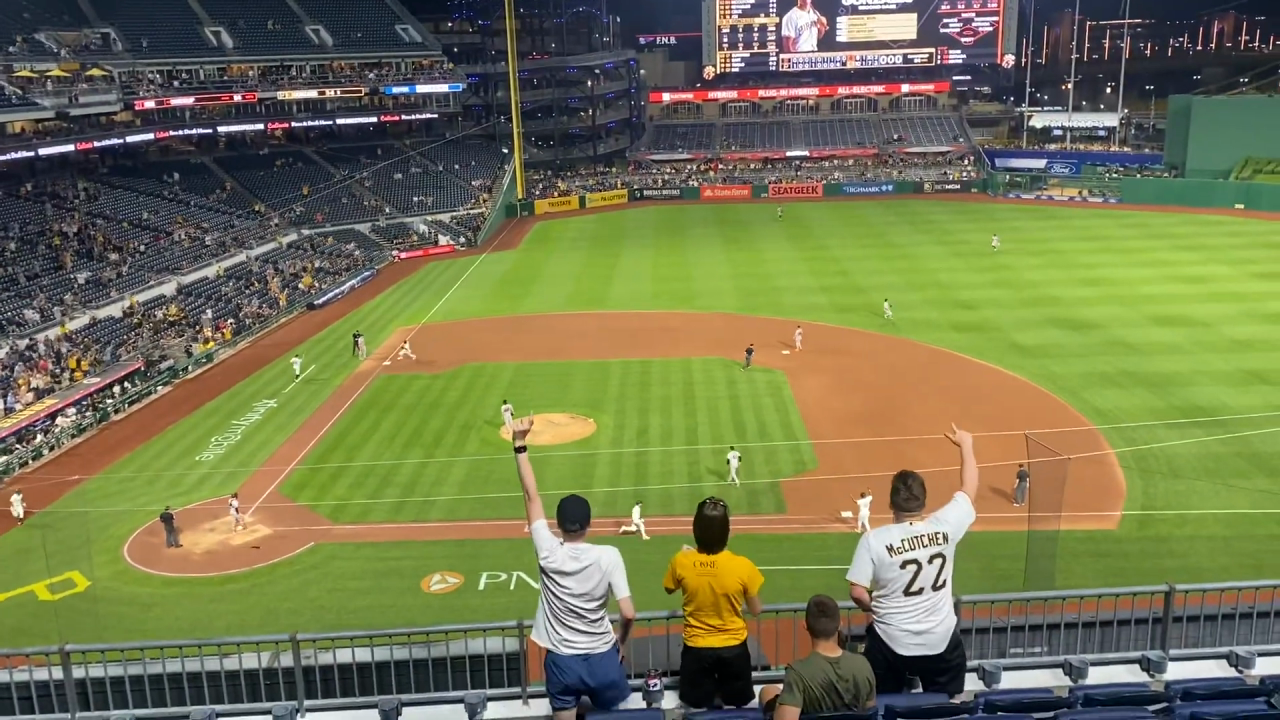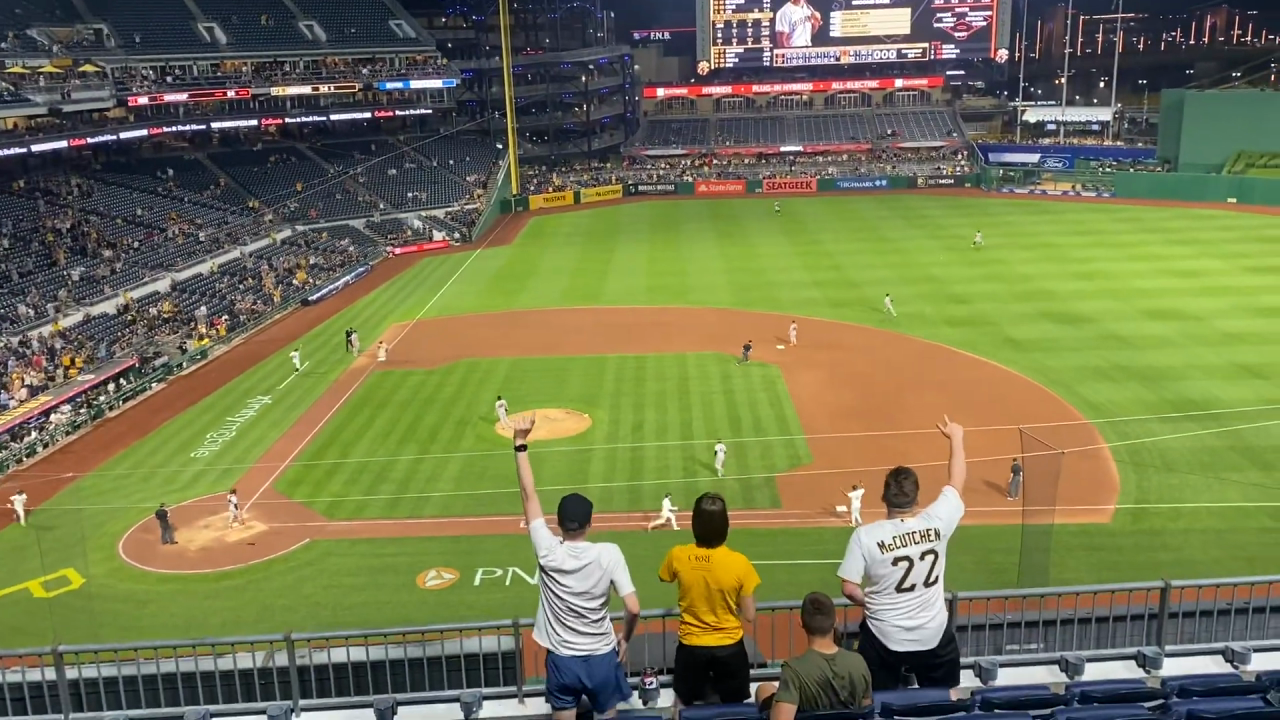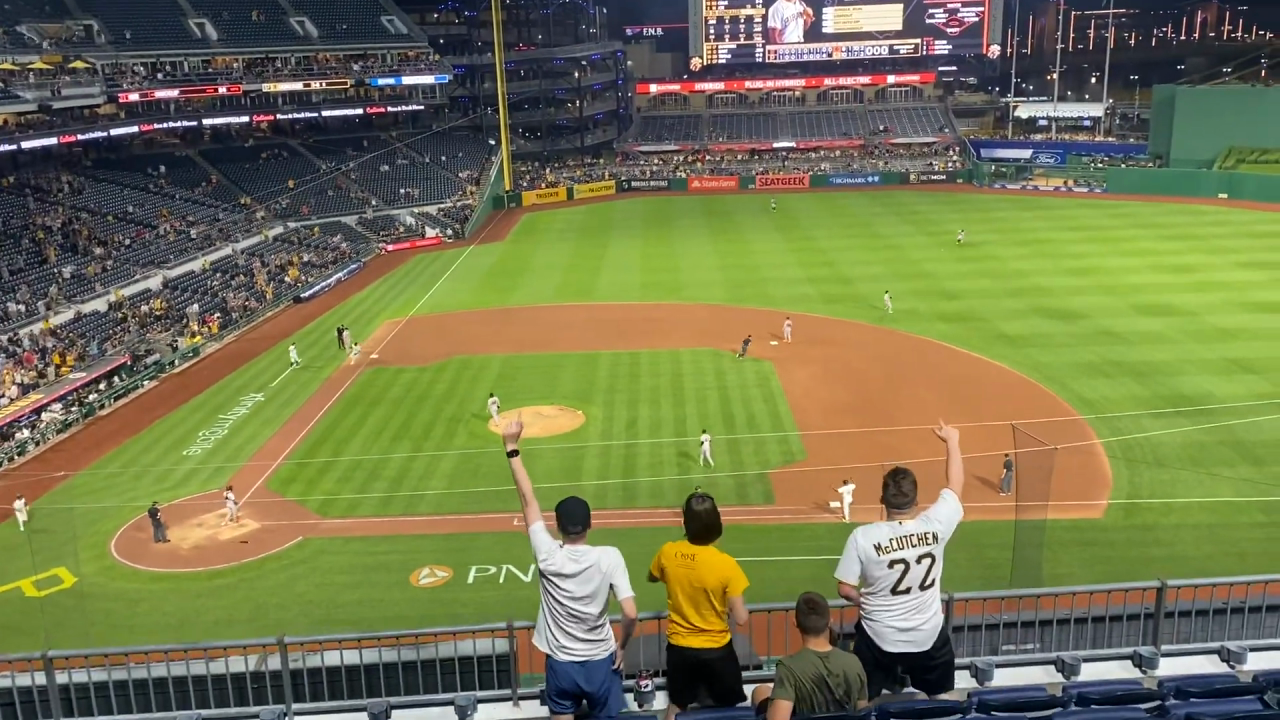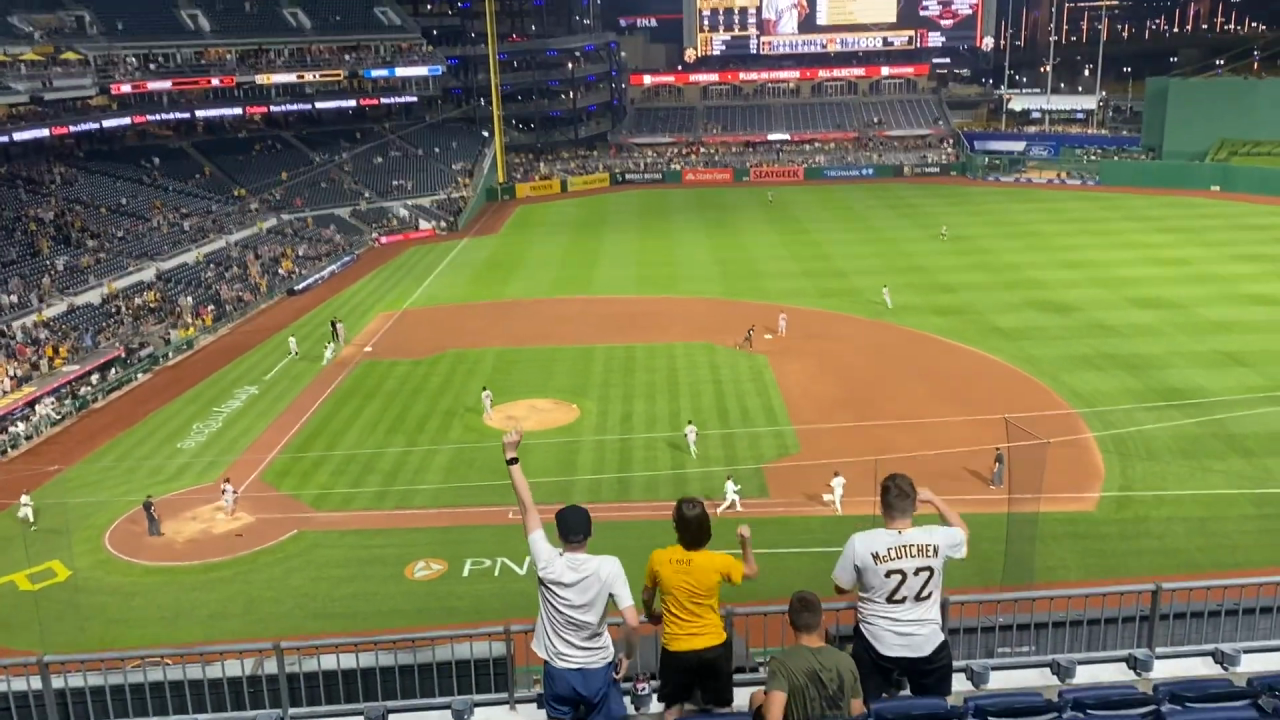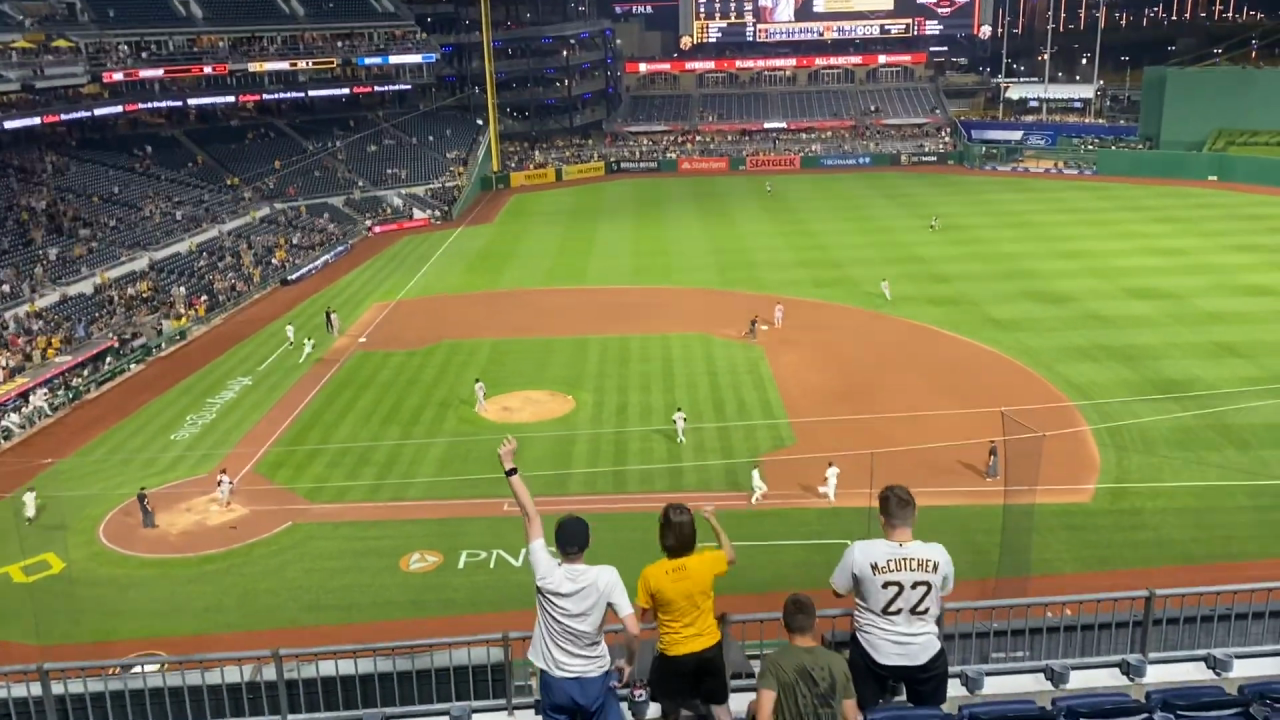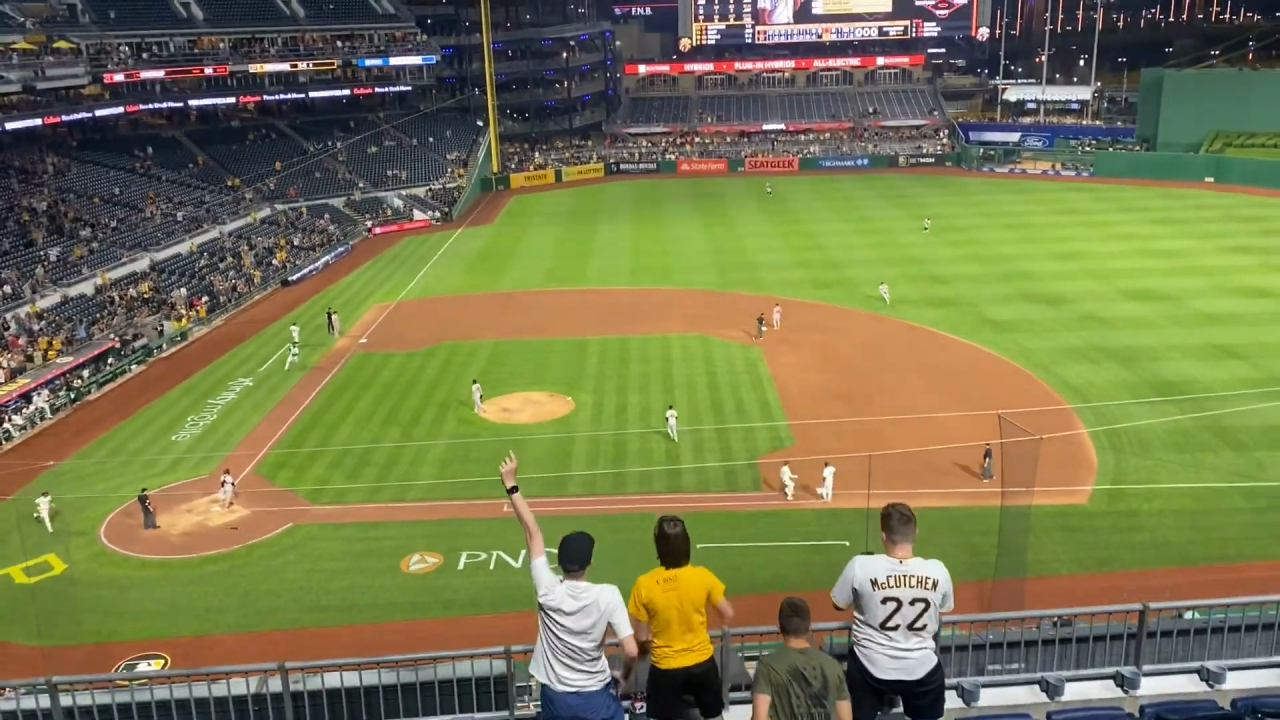
dt=0.2s
person 1, frame 1
left shoulder: (548, 553)
right shoulder: (608, 556)
left elbow: (531, 496)
right elbow: (628, 613)
left wrist: (519, 444)
right wrist: (621, 639)
left hip: (562, 659)
right hip: (602, 656)
person 1, frame 2
left shoulder: (548, 552)
right shoulder: (608, 553)
left elbow: (529, 495)
right elbow: (633, 608)
left wrist: (519, 443)
right wrist: (625, 638)
left hip: (562, 659)
right hip: (602, 657)
person 1, frame 3
left shoulder: (548, 556)
right shoulder: (609, 557)
left elbow: (528, 501)
right elbow: (631, 614)
left wrist: (512, 448)
right wrist: (622, 646)
left hip: (561, 664)
right hip: (601, 662)
person 1, frame 4
left shoulder: (547, 564)
right shoulder: (608, 566)
left elbow: (527, 508)
right elbow: (632, 622)
left wrist: (511, 456)
right wrist: (627, 656)
left hip: (559, 671)
right hip: (599, 670)
person 1, frame 5
left shoulder: (546, 574)
right shoulder: (606, 576)
left elbow: (531, 516)
right elbow: (633, 630)
left wrist: (509, 467)
right wrist: (628, 662)
left hip: (556, 681)
right hip: (595, 680)
person 1, frame 6
left shoulder: (548, 591)
right shoulder: (608, 595)
left elbow: (532, 532)
right elbow: (631, 652)
left wrist: (510, 484)
right wrist: (624, 675)
left hip: (558, 696)
right hip: (596, 694)
person 2, frame 1
left shoulder: (874, 539)
right shoulder: (945, 527)
left elbow: (857, 593)
right elbow: (969, 487)
right wrist: (965, 445)
left hip: (891, 642)
right hip: (941, 642)
person 2, frame 2
left shoulder: (865, 535)
right shoulder: (937, 523)
left elbow: (849, 589)
right elbow: (957, 482)
right wrist: (955, 437)
left hip: (883, 638)
right hip: (934, 637)
person 2, frame 3
left shoulder: (862, 536)
right shoulder: (935, 526)
left elbow: (845, 590)
right elbow: (956, 483)
right wrist: (951, 440)
left hip: (879, 640)
right hip: (929, 639)
person 2, frame 4
left shoulder: (860, 542)
right shoulder: (937, 537)
left elbow: (842, 588)
right elbow: (963, 532)
right wrist: (933, 498)
left hip: (876, 646)
right hip: (928, 645)
person 2, frame 5
left shoulder: (859, 552)
right shoulder: (937, 553)
left elbow: (839, 591)
right elbow: (944, 593)
left hip: (873, 654)
right hip: (925, 655)
left knee: (860, 713)
person 2, frame 6
left shoulder: (860, 566)
right shoulder: (937, 571)
left elbow: (840, 605)
right elbow: (945, 609)
left hip: (871, 668)
right hip: (921, 670)
person 3, frame 1
left shoulder: (682, 562)
right shoulder: (743, 566)
left elbow: (669, 589)
right elbow: (756, 610)
left hip: (696, 649)
right hip: (733, 649)
left knee: (695, 711)
right knee: (736, 710)
person 3, frame 2
left shoulder: (678, 556)
right shoulder: (738, 563)
left elbow: (664, 578)
right elbow: (749, 615)
left hip: (690, 646)
right hip: (728, 647)
left knee: (685, 706)
person 3, frame 3
left shoulder: (667, 553)
right shoulder: (725, 564)
left elbow: (652, 579)
right elbow: (741, 619)
left hip: (679, 648)
right hip: (716, 649)
person 3, frame 4
left shoulder: (659, 559)
right shoulder: (717, 562)
left elbow: (647, 597)
right elbow: (751, 572)
left wrist: (650, 613)
right wrist: (746, 543)
left hip: (675, 651)
right hip: (714, 650)
person 3, frame 5
left shoulder: (651, 574)
right shoulder: (708, 561)
left elbow: (646, 617)
right elbow: (730, 555)
right wrist: (713, 521)
left hip: (672, 655)
right hip: (708, 649)
person 3, frame 6
left shoulder: (644, 584)
right shoulder: (702, 576)
left elbow: (643, 636)
right elbow: (728, 615)
left wrist: (645, 650)
left hip: (664, 669)
right hip: (701, 663)
